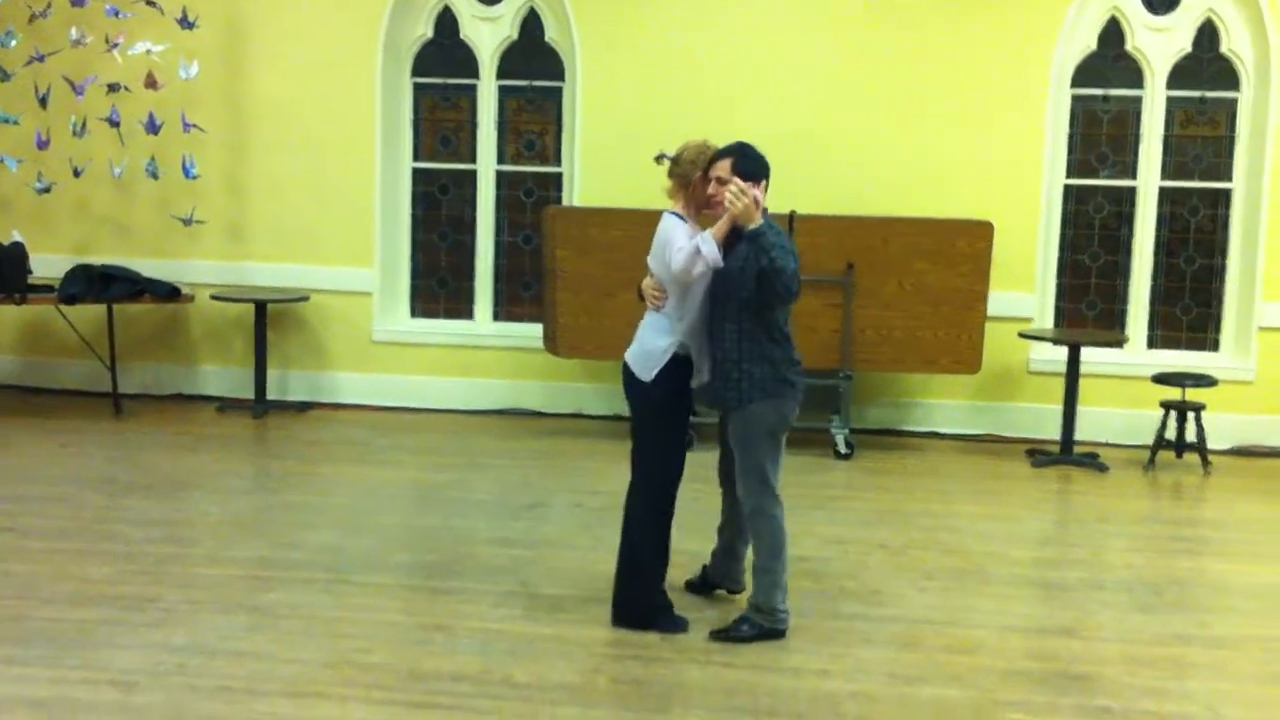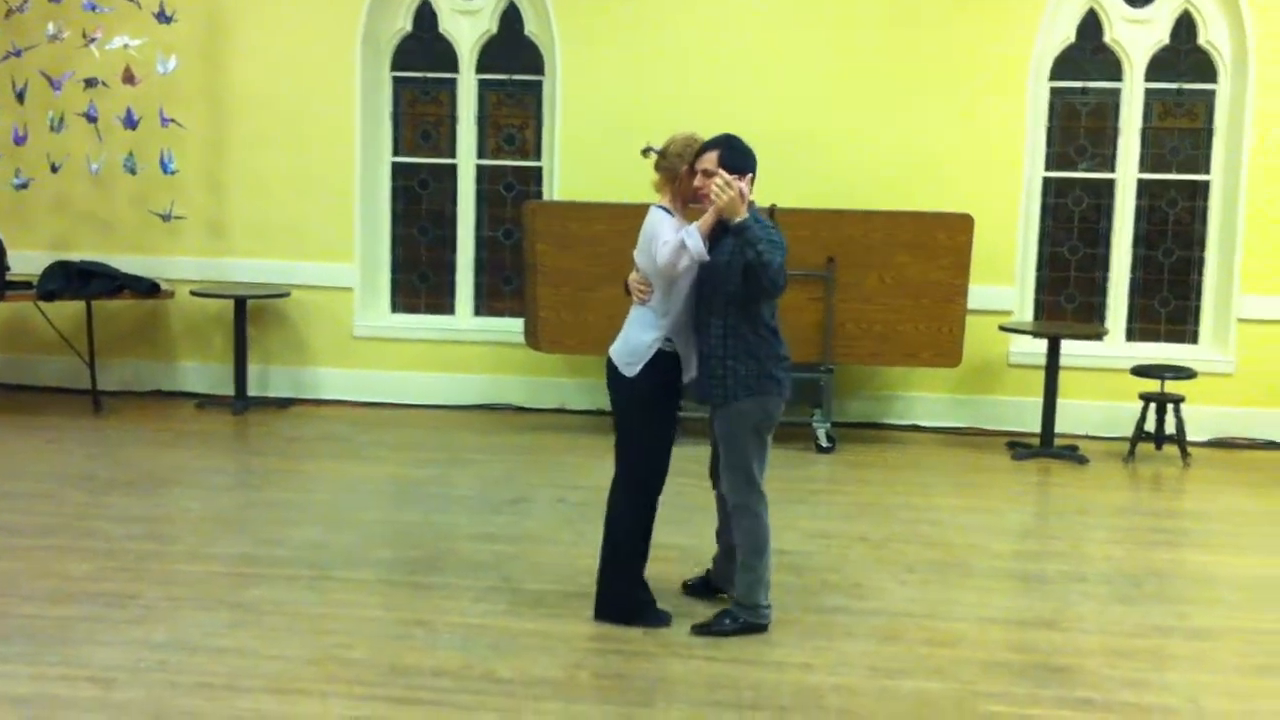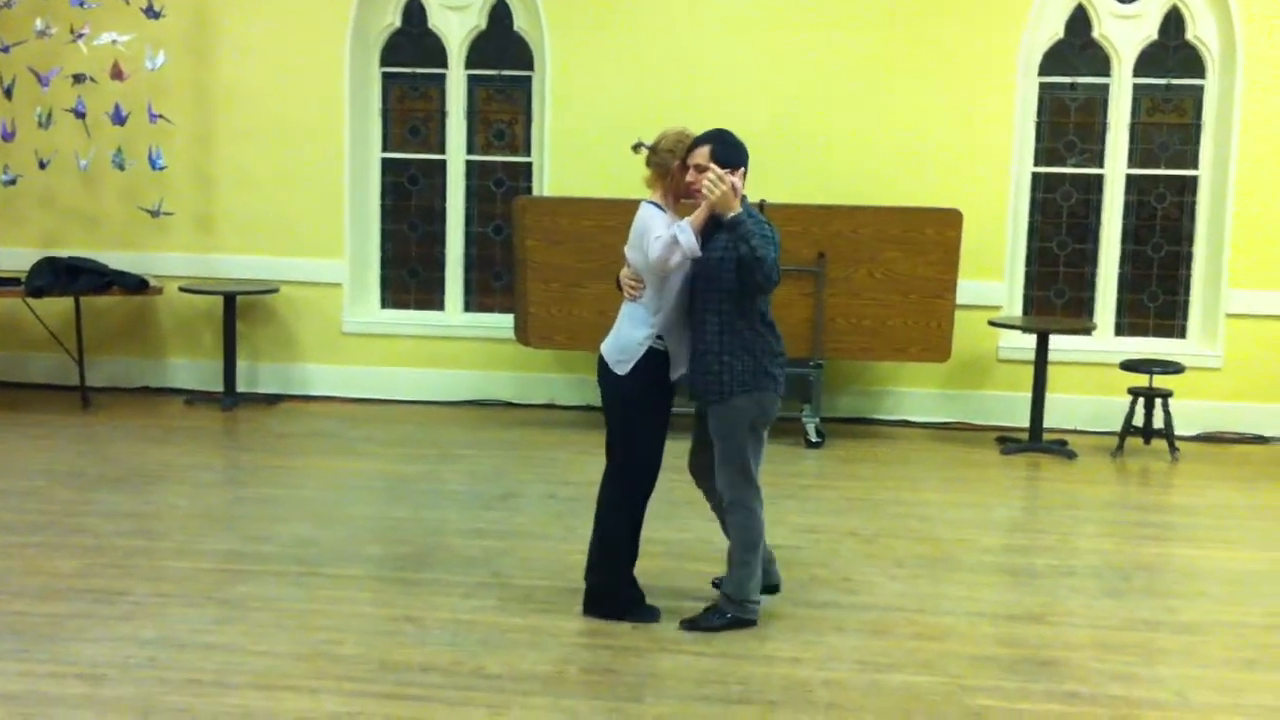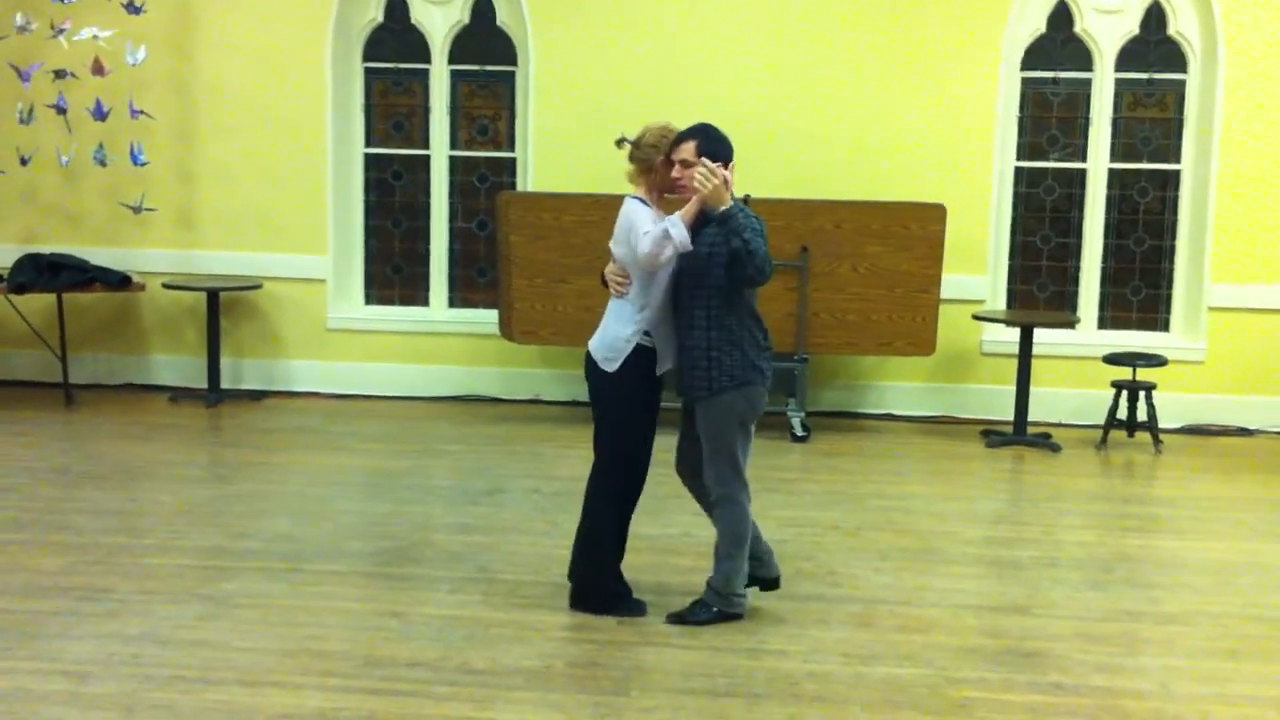
dt=0.2s
person 1, frame 1
left shoulder: (771, 240)
right shoulder: (727, 241)
left elbow: (786, 289)
left wrist: (754, 225)
right wrist: (651, 285)
left hip: (765, 389)
right hip: (739, 386)
left knee: (758, 497)
right knee: (734, 485)
left ankle: (769, 613)
right ankle: (725, 570)
person 1, frame 2
left shoulder: (759, 233)
right shoulder: (714, 234)
left elbow: (772, 283)
left wrist: (739, 218)
right wrist: (638, 279)
left hip: (752, 384)
right hip: (726, 381)
left knee: (743, 493)
right knee: (727, 483)
left ankle: (750, 607)
right ankle: (728, 573)
person 1, frame 3
left shoulder: (752, 227)
right shoulder: (705, 230)
left elbow: (767, 278)
left wrist: (733, 214)
right wrist: (630, 275)
left hip: (746, 380)
right hip: (716, 378)
left knee: (737, 488)
right knee: (706, 471)
left ankle: (740, 602)
right ankle: (757, 568)
person 1, frame 4
left shoulder: (738, 222)
right shoulder: (690, 225)
left elbow: (758, 272)
left wrist: (724, 208)
right wrist: (615, 271)
left hip: (733, 375)
right hip: (701, 374)
left knee: (724, 485)
right knee: (694, 472)
left ankle: (726, 596)
right ankle: (758, 563)
person 2, frame 1
left shoulder: (685, 225)
right shoulder: (675, 227)
right elbow: (687, 266)
right wrist: (730, 219)
left hip: (671, 367)
right hip: (656, 369)
left knee: (661, 479)
right knee: (653, 482)
left ankle: (641, 590)
right ankle: (640, 605)
person 2, frame 2
left shoulder: (673, 220)
right shoulder: (662, 221)
right elbow: (672, 260)
right wrist: (715, 213)
left hip: (659, 364)
right hip: (642, 367)
left knee: (646, 477)
right knee: (637, 478)
left ankle: (623, 589)
right ankle: (622, 600)
person 2, frame 3
left shoulder: (664, 216)
right shoulder: (653, 217)
right elbow: (663, 257)
right wrist: (708, 206)
left hip: (651, 362)
right hip: (634, 364)
left knee: (638, 473)
right knee: (628, 475)
left ankle: (609, 581)
right ankle: (611, 595)
person 2, frame 4
left shoulder: (646, 211)
right shoulder: (638, 214)
right elbow: (653, 252)
right wrist: (699, 200)
left hip: (637, 358)
right hip: (623, 361)
left knee: (624, 470)
right knee: (616, 472)
left ankle: (593, 575)
right ankle: (598, 589)
